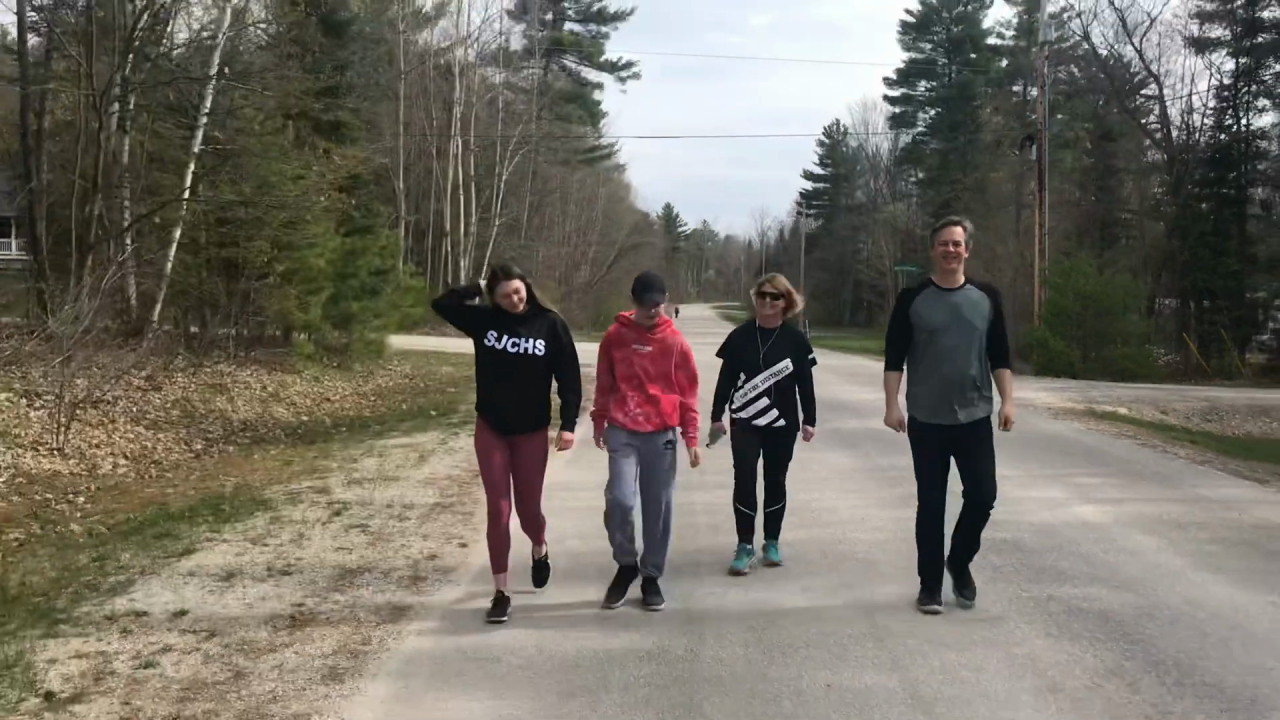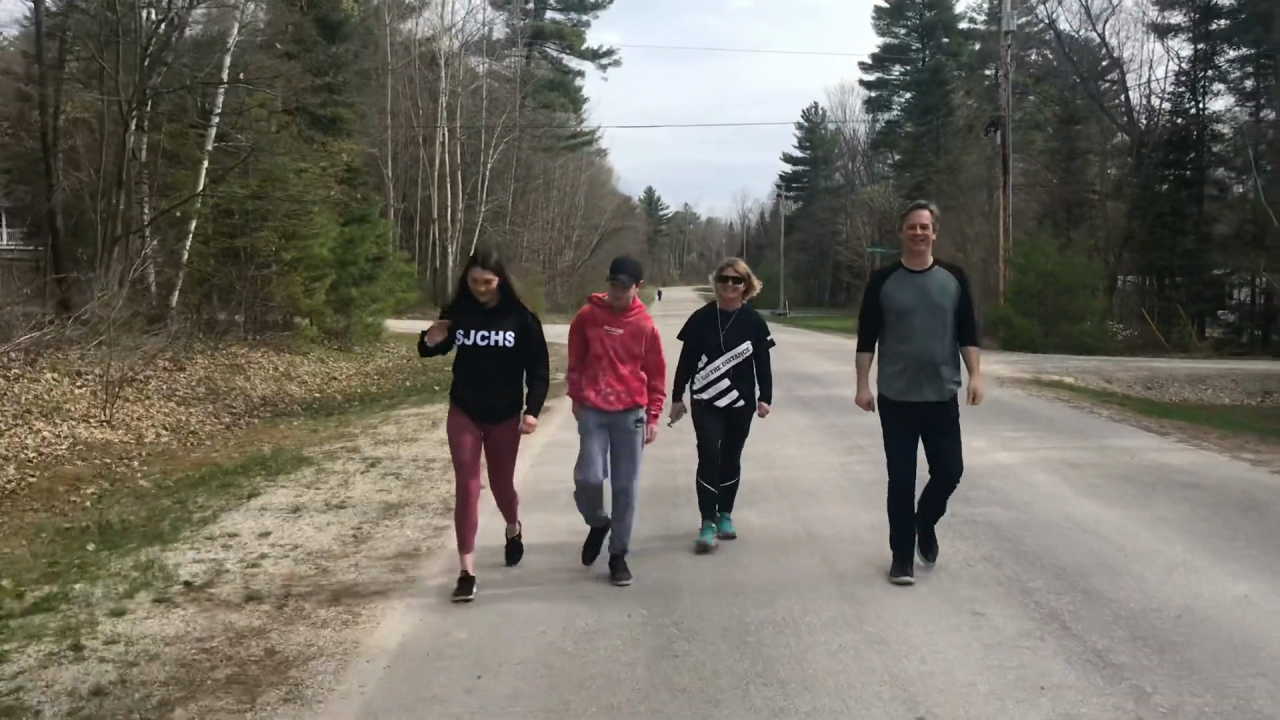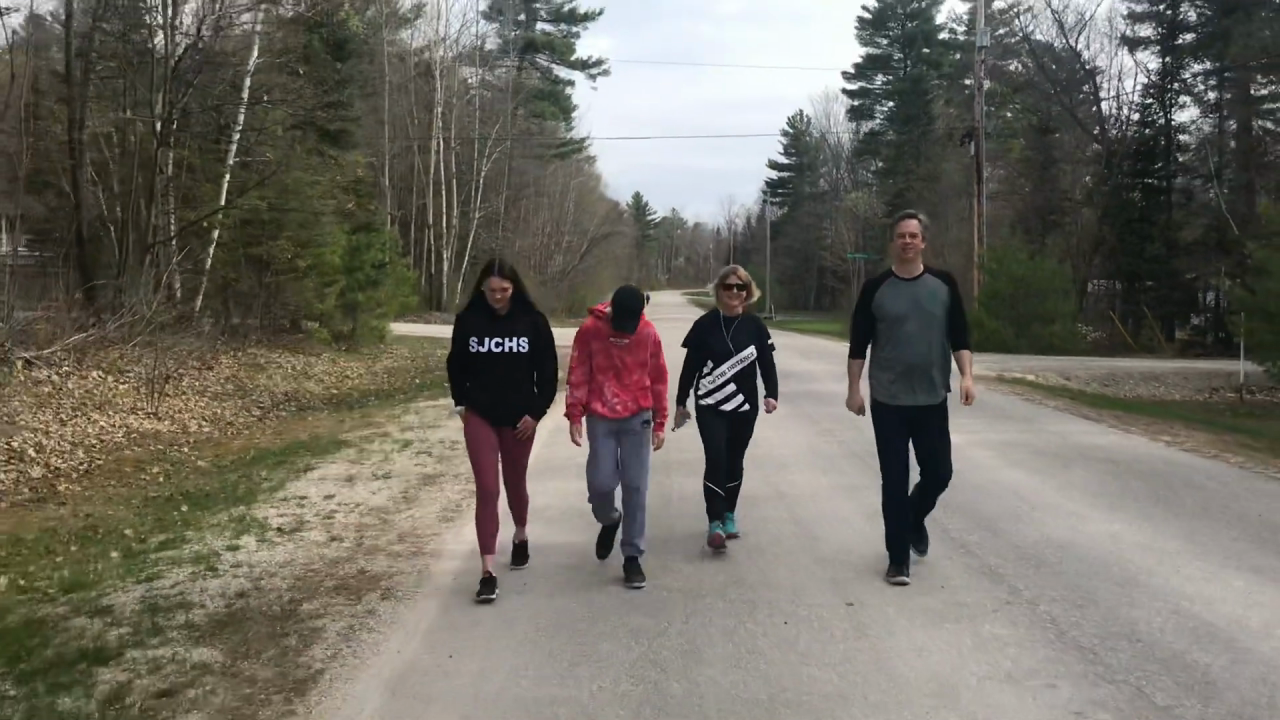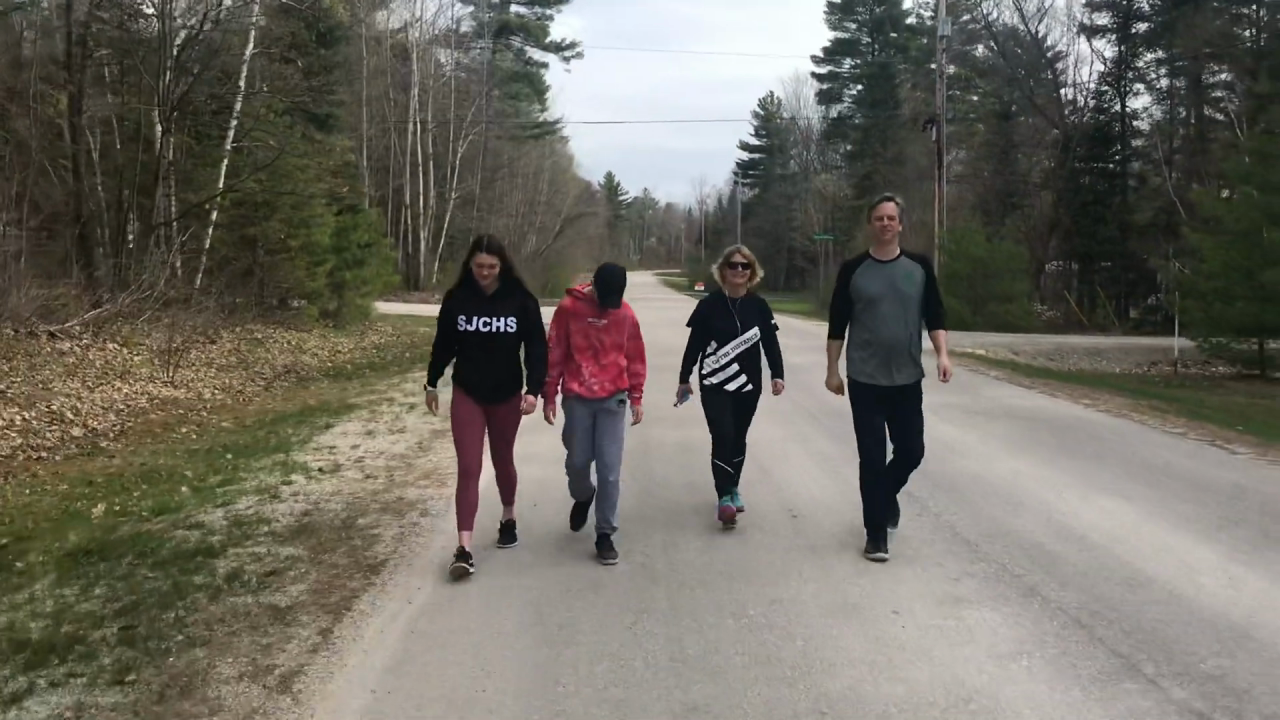
dt=1s
person 1, frame 1
left shoulder: (986, 297)
right shoulder: (912, 298)
left elbow: (1000, 354)
right elbow: (894, 357)
left wrist: (1007, 401)
right wrist: (892, 405)
left hip: (975, 416)
right hip: (927, 418)
left knee: (983, 495)
right knee: (931, 502)
left ankle: (959, 562)
right ankle: (930, 584)
person 1, frame 2
left shoulder: (953, 278)
right shoulder: (883, 281)
left elbow: (968, 332)
right elbow: (867, 338)
left wrist: (975, 375)
right wrist: (862, 385)
left hip: (942, 394)
right hip: (896, 396)
left knee: (949, 470)
right knee: (901, 476)
left ankle: (926, 525)
right ankle: (902, 555)
person 1, frame 3
left shoulder: (944, 284)
right shoulder: (875, 288)
left elbow: (959, 335)
right elbow: (858, 344)
left wrist: (966, 376)
right wrist: (854, 389)
left hip: (933, 399)
right hip: (888, 400)
left knee: (939, 472)
right knee: (894, 478)
left ankle: (915, 519)
right ankle: (898, 557)
person 1, frame 4
left shoulder: (919, 266)
right shoulder: (852, 270)
left elbow: (935, 315)
right elbow: (837, 325)
left wrist: (943, 354)
right wrist: (832, 370)
left hip: (908, 378)
right hip: (864, 379)
left knee: (912, 451)
right knee: (872, 455)
left ankle: (888, 495)
right ankle: (876, 532)
person 2, frame 1
left shoulder: (550, 324)
right shoulder: (483, 320)
left elbow: (569, 377)
right elbow: (442, 304)
left wrist: (568, 424)
right wrist: (479, 287)
left hip: (533, 431)
right hip: (490, 430)
left knee: (529, 507)
right knee: (498, 509)
left ankle: (539, 551)
right ankle: (501, 591)
person 2, frame 2
left shoulder: (521, 318)
right shoulder: (458, 311)
left elbow: (538, 368)
right elbow: (435, 350)
left wrist: (533, 409)
right wrist: (429, 341)
left hip: (505, 416)
right hip: (463, 414)
left knee: (501, 485)
right knee: (466, 489)
left ankle: (513, 530)
right ankle: (467, 572)
person 2, frame 3
left shoulder: (533, 322)
right shoulder: (468, 320)
left elbow: (548, 371)
right elbow: (456, 365)
left wrist: (536, 413)
right wrist: (459, 404)
left hip: (520, 418)
right hip: (479, 417)
left knee: (515, 484)
right knee: (487, 491)
left ankle: (520, 536)
right ankle: (488, 572)
person 2, frame 4
left shoulder: (521, 301)
right shoulder: (456, 298)
left elbow: (536, 348)
right elbow: (444, 344)
left wrist: (533, 389)
right wrist: (432, 384)
left hip: (506, 395)
right hip: (466, 394)
left knee: (503, 461)
right knee: (468, 467)
left ankle: (508, 517)
right ankle: (464, 549)
person 3, frame 1
left shoulder: (675, 341)
right shoulder: (615, 337)
left elbow: (687, 391)
right elbow: (604, 384)
left wrist: (691, 437)
right wrist: (599, 422)
left hip: (661, 432)
right hip: (621, 430)
left knee: (658, 506)
right knee: (620, 500)
right ankle: (626, 566)
person 3, frame 2
left shoulder: (645, 326)
right shoulder: (587, 316)
left elbow: (656, 373)
right elbow: (576, 361)
left wrist: (653, 416)
right wrist: (576, 397)
left hip: (631, 412)
right hip: (593, 410)
left knee: (625, 485)
right knee: (588, 478)
left ankle: (618, 554)
right ankle: (597, 523)
person 3, frame 3
left shoulder: (649, 334)
right shoulder: (589, 331)
left elbow: (658, 380)
right elbow: (578, 376)
left wrist: (659, 423)
right wrist: (575, 416)
left hip: (637, 418)
right hip: (600, 418)
left knee: (635, 487)
right knee: (600, 483)
left ankle: (632, 556)
right ankle: (609, 520)
person 3, frame 4
left shoulder: (626, 314)
right shoulder: (568, 309)
left elbow: (636, 358)
right elbow: (554, 355)
left wrist: (636, 397)
right wrist: (549, 395)
left hip: (613, 398)
right hip: (576, 398)
left knee: (609, 466)
right knee: (578, 460)
left ankle: (605, 533)
right ankle: (583, 496)
person 4, frame 1
left shoulder: (795, 338)
right shoulder: (740, 336)
left elbow: (805, 383)
right elbow: (726, 379)
left wrist: (809, 420)
right wrist: (717, 416)
left hip: (782, 423)
right hip: (745, 420)
left knee: (775, 481)
right knee: (744, 480)
left ankle: (771, 541)
right ankle: (744, 546)
person 4, frame 2
left shoulder: (754, 320)
right shoulder: (701, 318)
left elbow: (763, 363)
right elbow: (687, 360)
left wrist: (765, 397)
right wrist: (677, 397)
left hip: (741, 402)
right hip: (706, 401)
left knee: (730, 458)
right knee: (709, 457)
left ankle: (725, 514)
right ankle: (708, 523)
person 4, frame 3
left shoulder: (755, 325)
right shoulder: (704, 325)
left elbow: (767, 364)
right elbow: (690, 366)
left wrist: (771, 394)
right wrist: (681, 402)
left hip: (744, 406)
right hip: (710, 405)
left knee: (734, 461)
right knee: (715, 459)
left ankle: (728, 513)
right ankle: (715, 525)
person 4, frame 4
left shoulder: (758, 305)
right shoulder: (709, 305)
left elbow: (770, 344)
right elbow: (694, 344)
left wrist: (777, 375)
right wrist: (684, 379)
left hip: (748, 384)
right hip: (714, 385)
left knee: (738, 438)
right knee: (722, 437)
left ankle: (732, 488)
right ankle: (725, 500)
